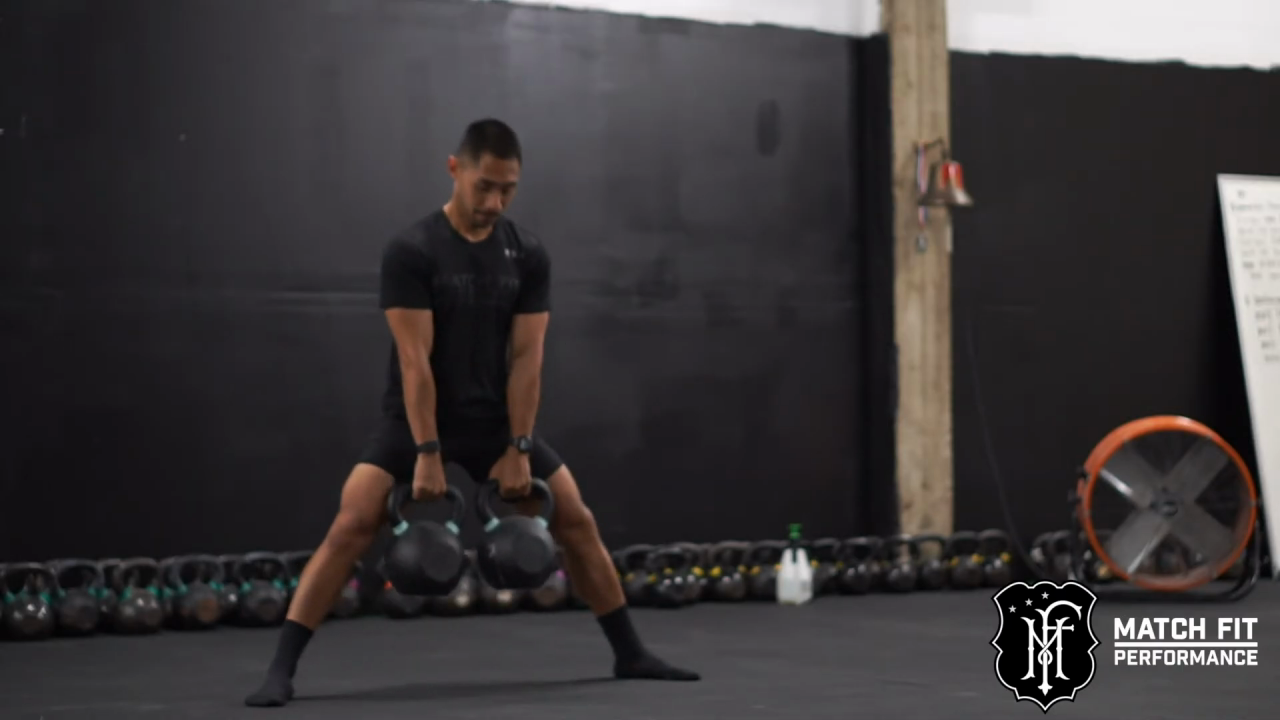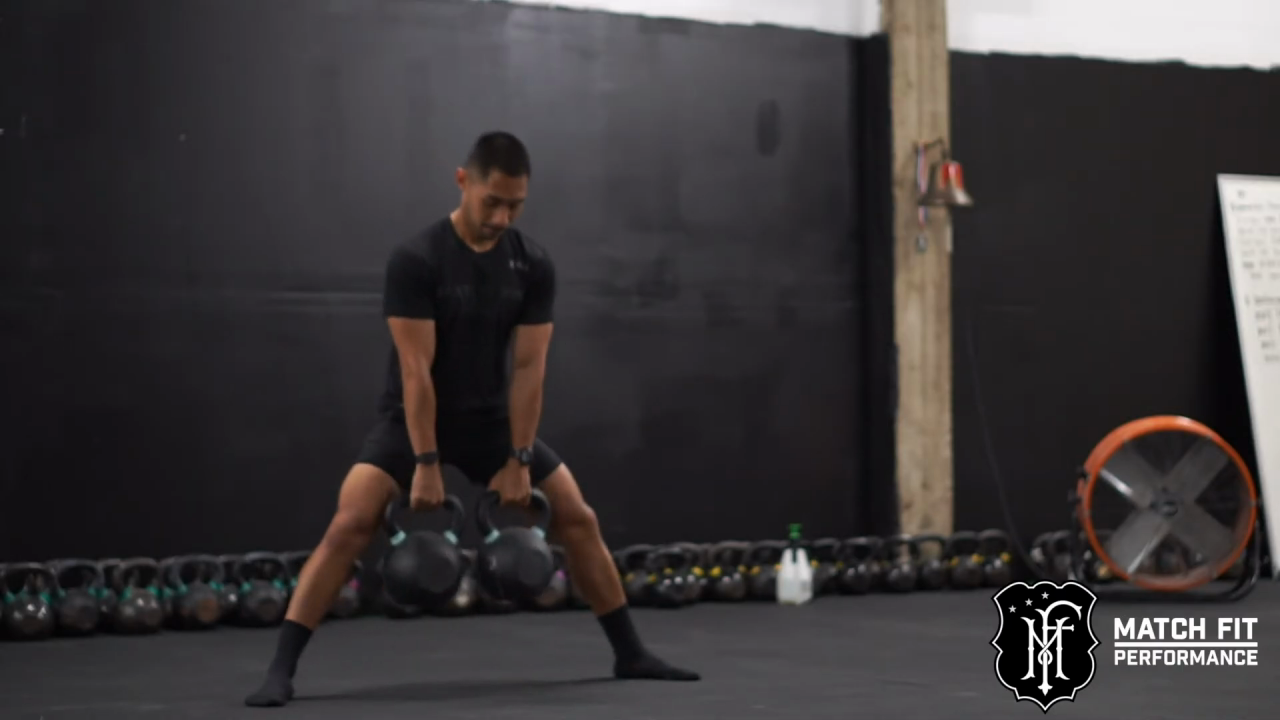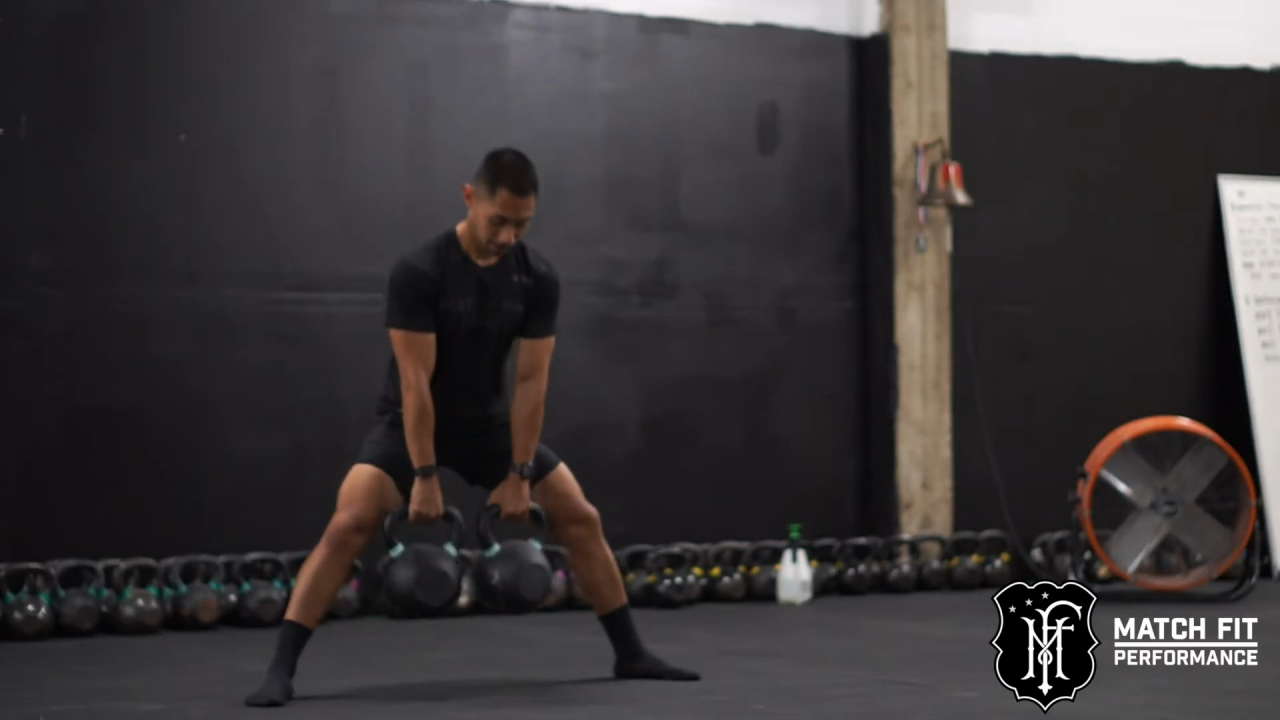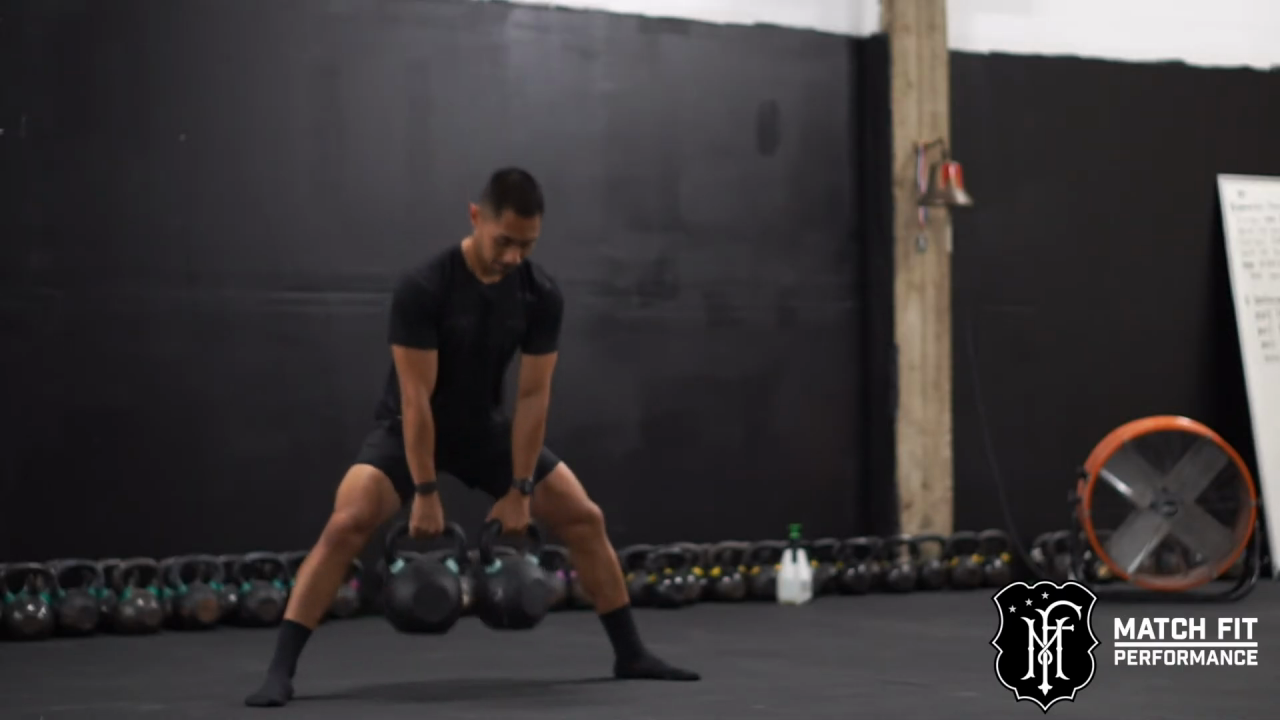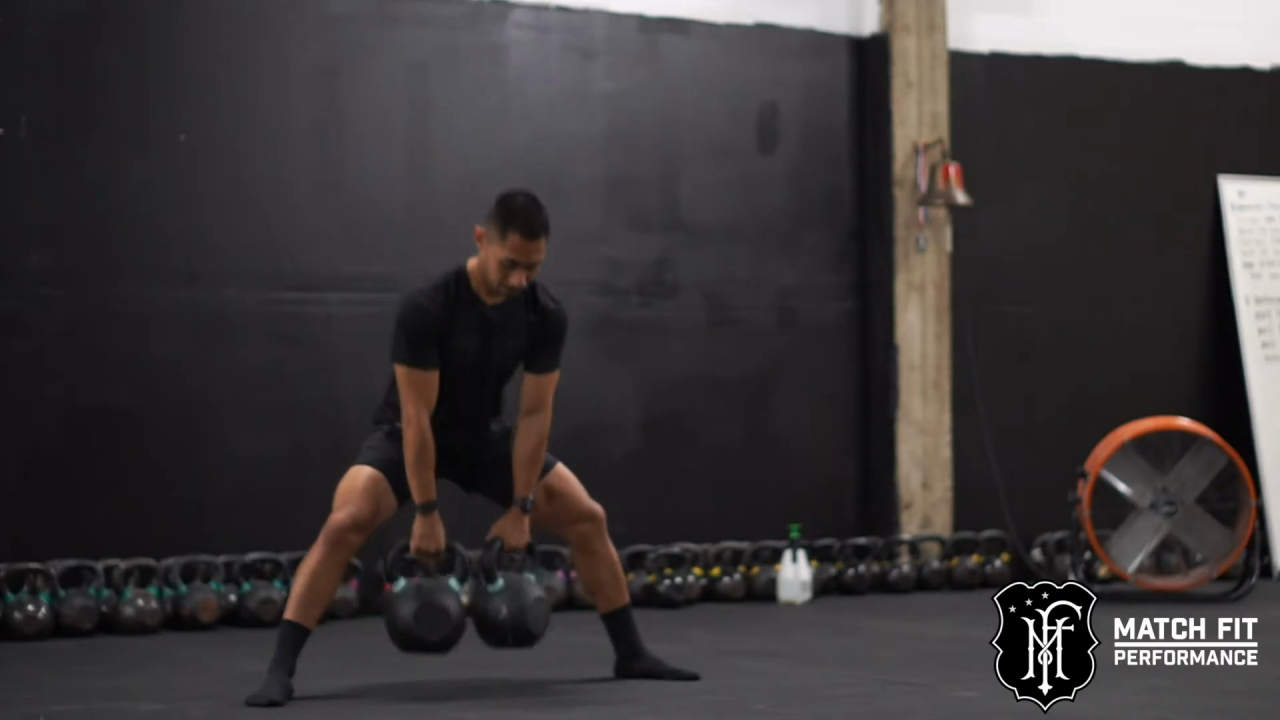
dt=0.1s
person 1, frame 1
left shoulder: (528, 254)
right shoulder: (411, 251)
left elbow: (526, 358)
right elbow: (415, 360)
left wrist: (519, 450)
right wrist: (427, 455)
left hip: (494, 421)
right hip: (416, 420)
left knee: (577, 524)
right knee: (350, 530)
left ankle: (631, 654)
right ankle: (280, 670)
person 1, frame 2
left shoulder: (534, 266)
right shoulder: (416, 260)
left elbow: (528, 367)
right elbow: (416, 370)
left wrist: (519, 461)
right wrist: (426, 464)
left hip: (492, 421)
right hip: (413, 420)
left knee: (579, 521)
right knee: (349, 527)
left ankle: (631, 653)
right ankle: (280, 670)
person 1, frame 3
left shoulder: (538, 278)
right shoulder: (418, 271)
left elbow: (531, 380)
right elbow: (415, 382)
left wrist: (520, 475)
right wrist: (425, 477)
left hip: (490, 425)
right hip: (412, 425)
left knee: (582, 520)
right knee: (347, 527)
left ankle: (631, 653)
right ankle: (280, 669)
person 1, frame 4
left shoulder: (543, 296)
right shoulder: (422, 288)
left elbow: (533, 395)
right elbow: (416, 399)
left wrist: (520, 490)
right wrist: (424, 492)
left hip: (486, 429)
right hip: (407, 430)
left knee: (585, 519)
right knee: (346, 524)
left ankle: (631, 653)
right ankle: (280, 670)
person 1, frame 5
left shoulder: (546, 314)
right shoulder: (425, 308)
left elbow: (535, 413)
right elbow: (416, 418)
left wrist: (520, 510)
right wrist: (426, 514)
left hip: (484, 436)
right hip: (405, 436)
left knee: (587, 518)
right knee: (345, 524)
left ankle: (631, 653)
right ankle: (280, 669)
